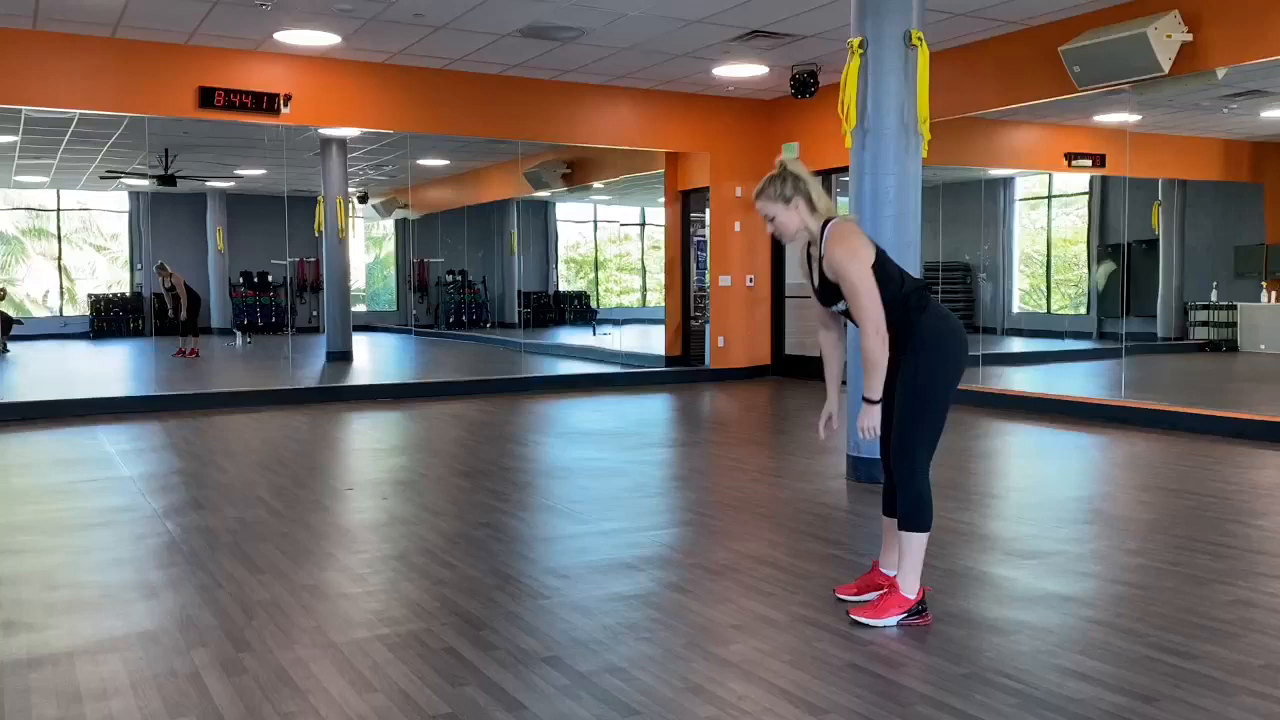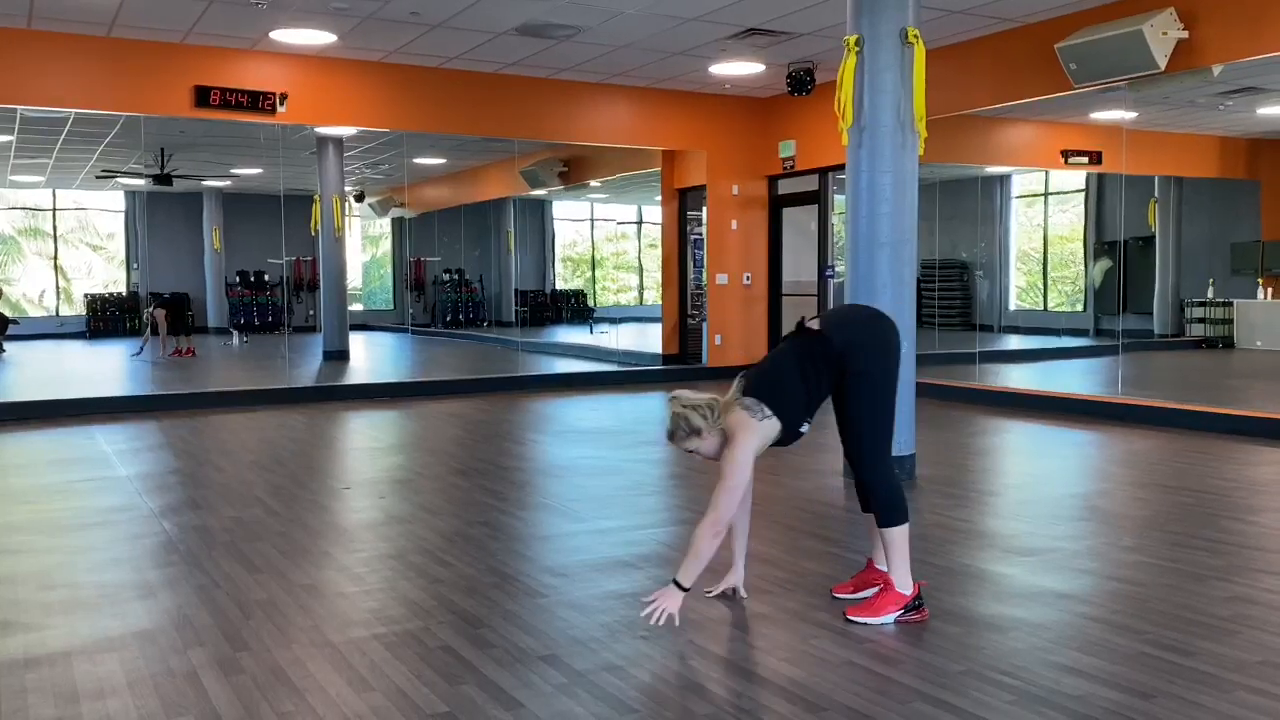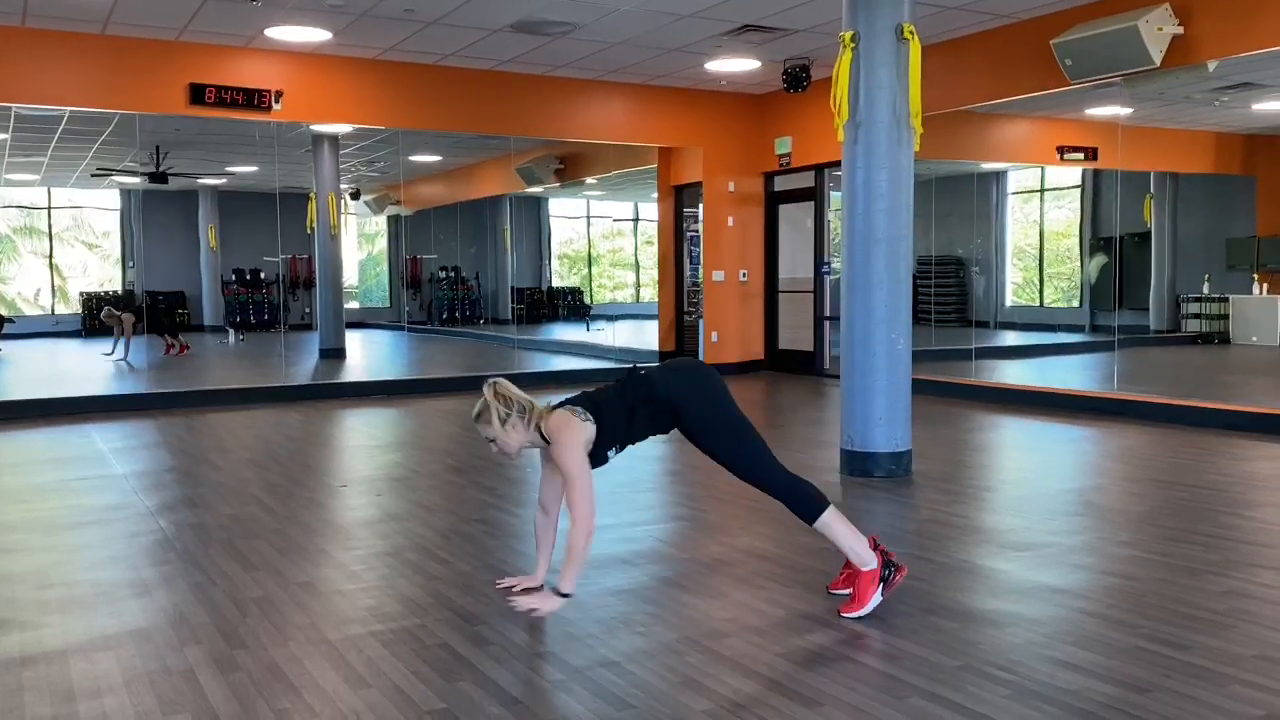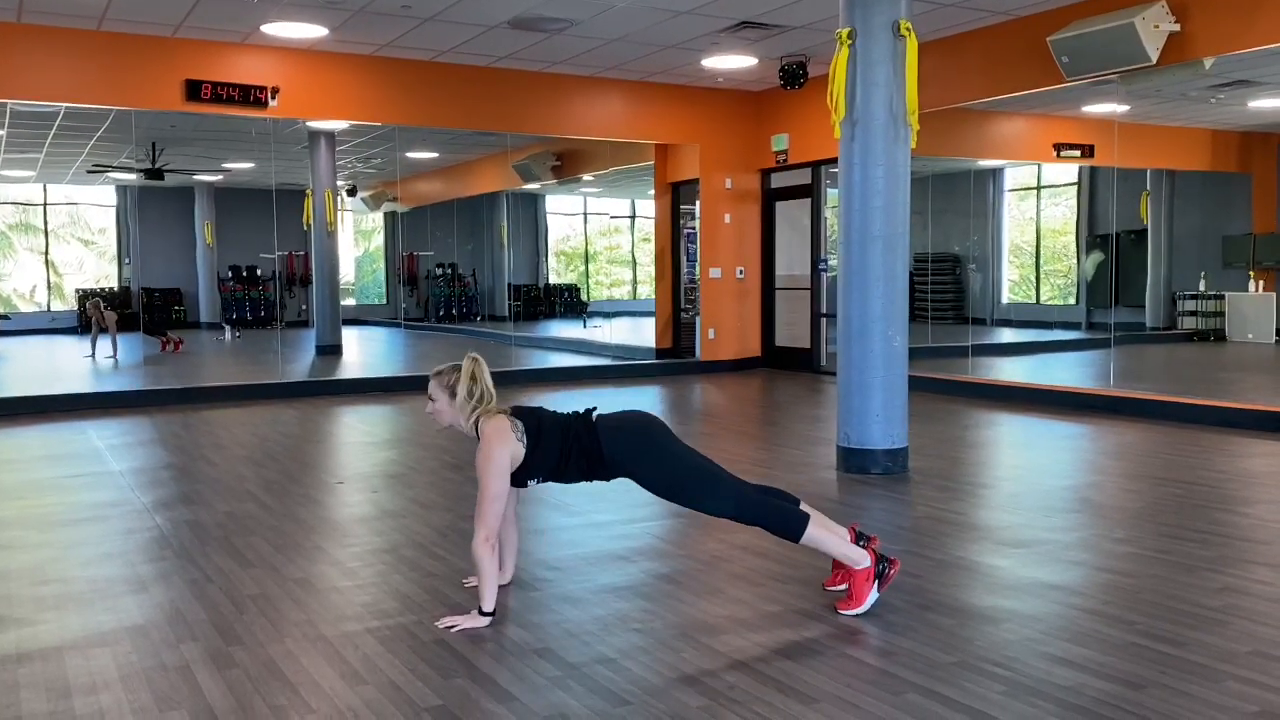
dt=1s
person 1, frame 1
left shoulder: (840, 246)
right shoulder: (815, 251)
left elbow: (876, 332)
right elbow: (830, 329)
left wrist: (870, 402)
right wrist: (832, 397)
left hip: (934, 346)
right hip: (910, 349)
left knee: (909, 464)
right knee: (894, 461)
left ankle: (909, 595)
right ankle: (887, 572)
person 1, frame 2
left shoulder: (743, 433)
right shoulder: (728, 416)
left elbow: (714, 523)
right elbow: (738, 498)
left wrist: (677, 588)
right wrist: (737, 569)
left hip: (864, 339)
right hip: (839, 340)
left knee: (873, 463)
right knee: (861, 463)
left ankle: (904, 592)
right ankle: (880, 568)
person 1, frame 3
left shoulder: (562, 434)
right shoulder: (547, 431)
left elbow: (583, 518)
right elbow: (548, 507)
left wrist: (562, 591)
right wrist: (538, 573)
left hip: (685, 392)
right hip: (674, 396)
left knee: (770, 476)
right knee: (764, 477)
left ankle: (871, 564)
right ankle: (860, 549)
person 1, frame 4
left shoulder: (492, 443)
right shoulder: (497, 423)
left elbow: (485, 535)
right elbow: (506, 505)
left wrist: (485, 611)
right wrist: (505, 572)
left hip: (629, 448)
right hip: (630, 436)
left knee: (740, 503)
right knee: (742, 495)
left ankle: (864, 562)
right ankle: (850, 539)
